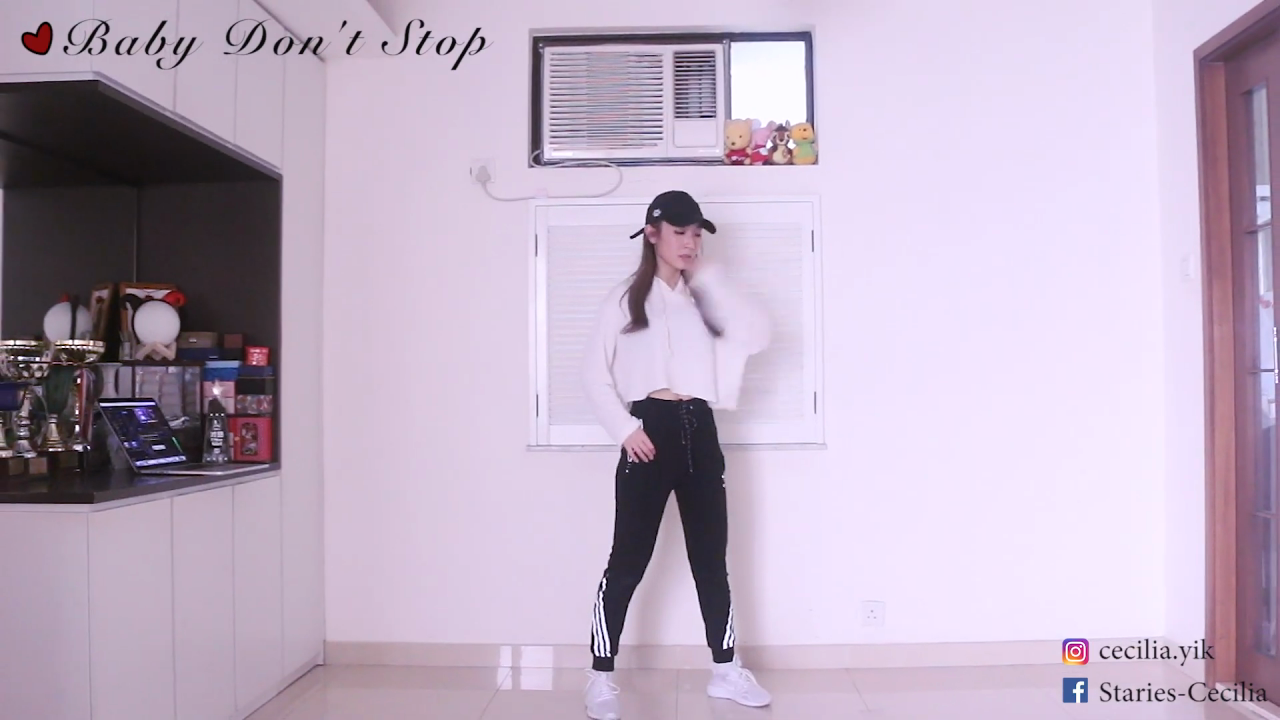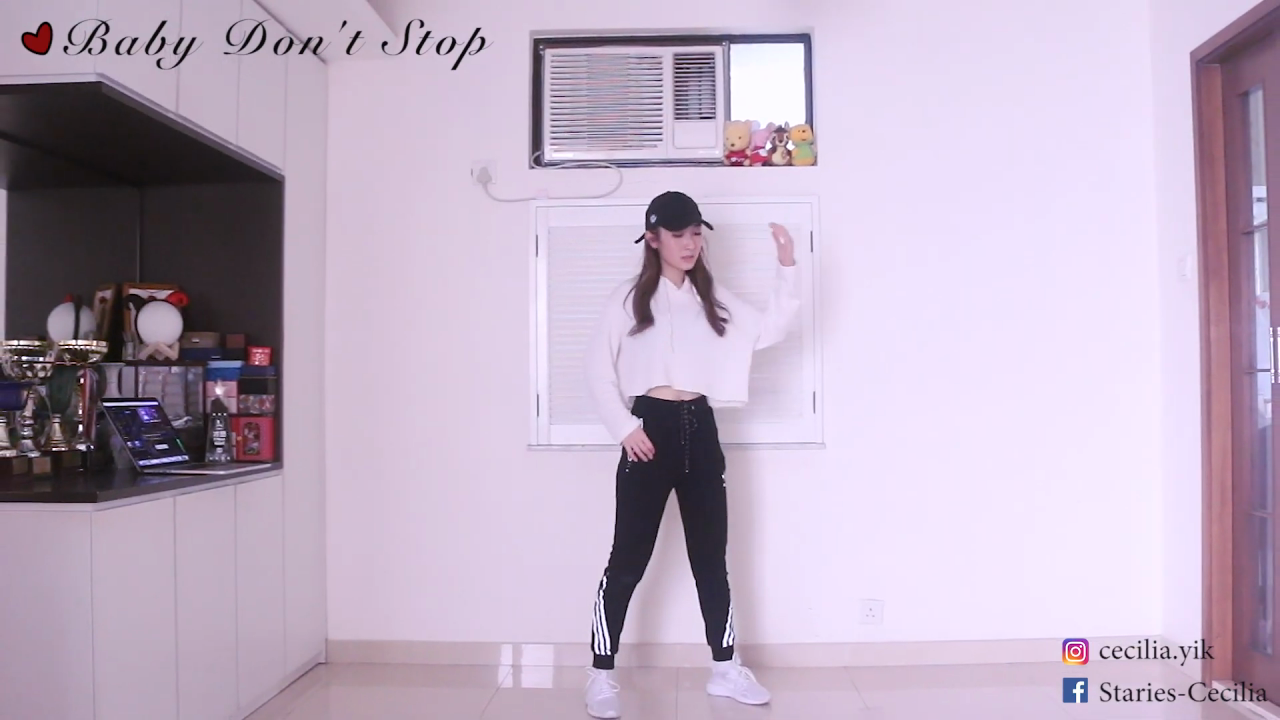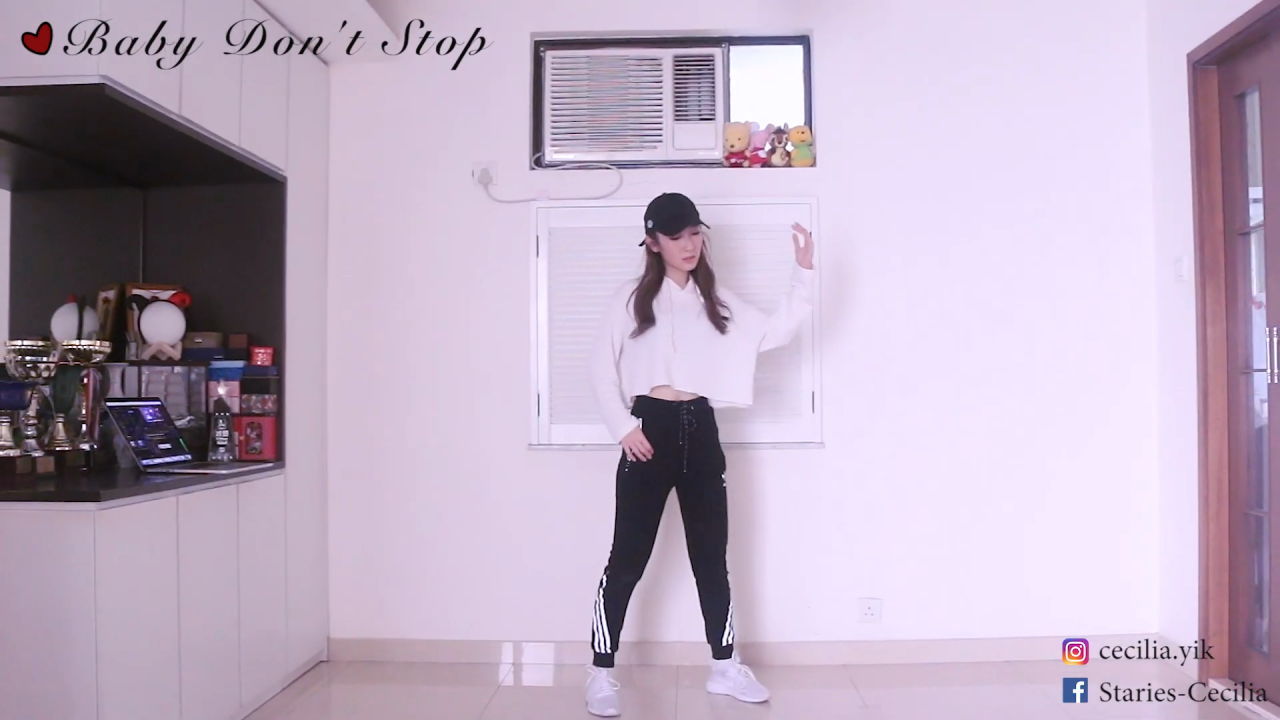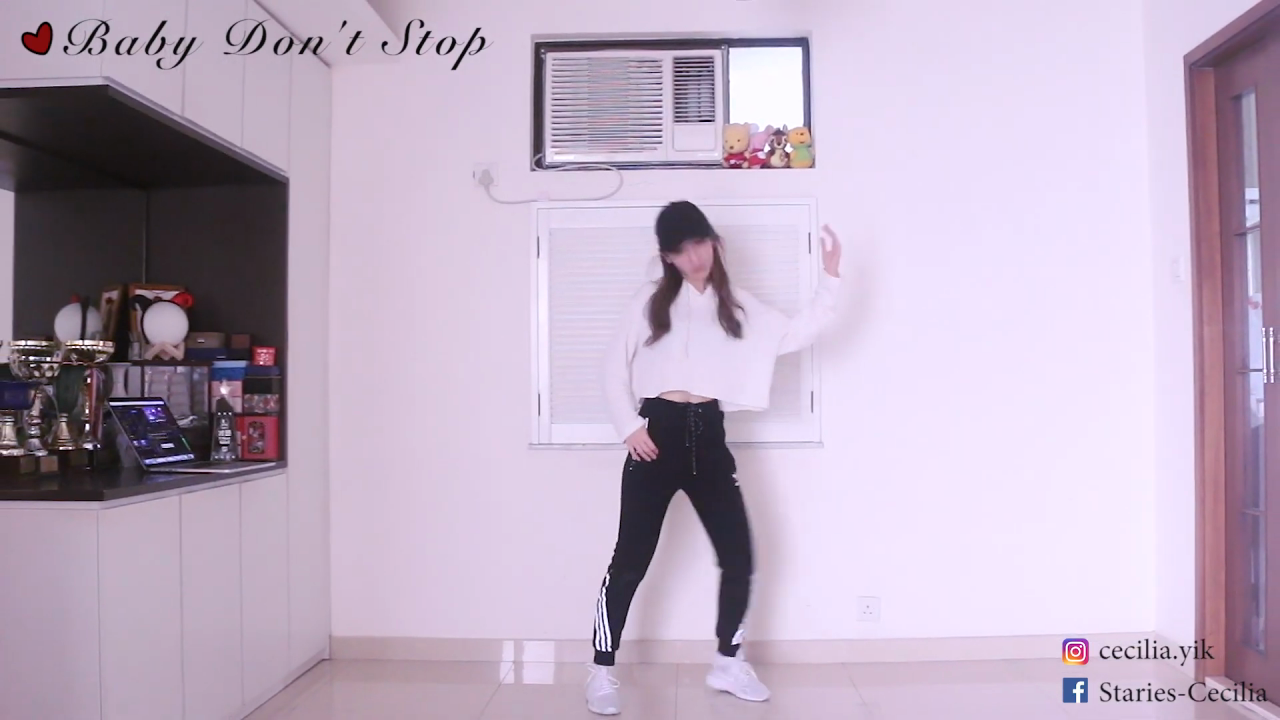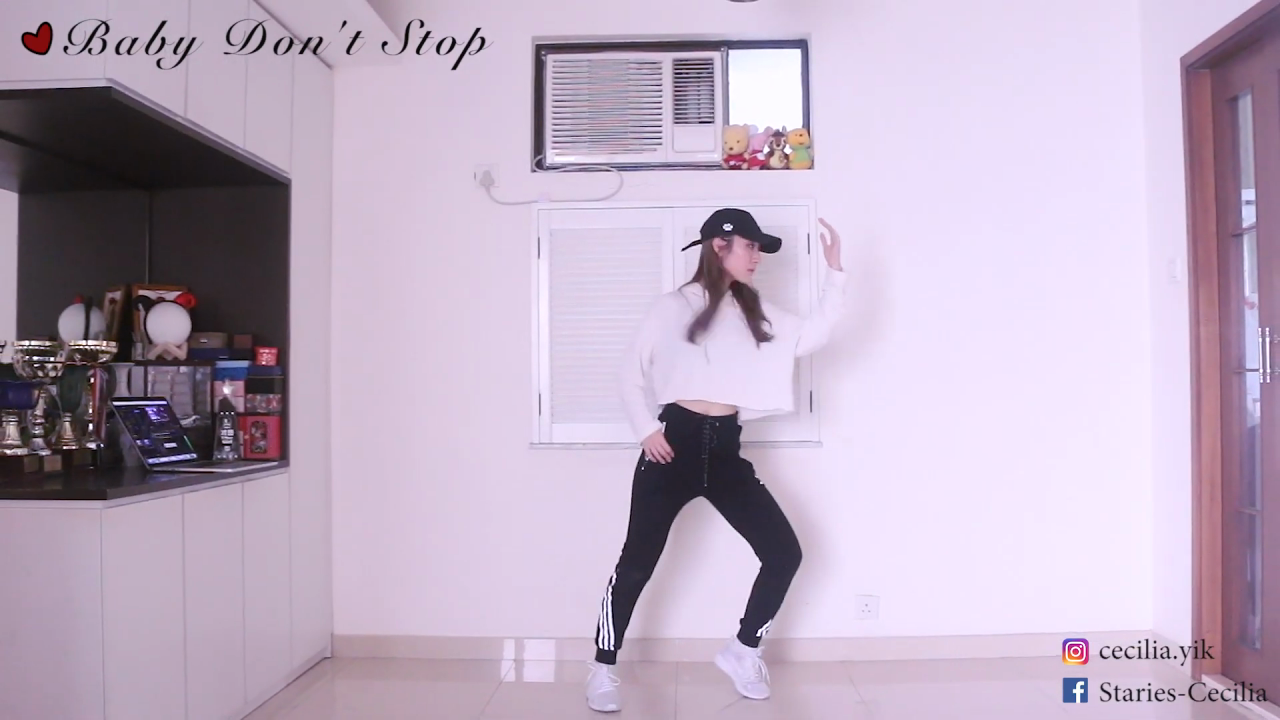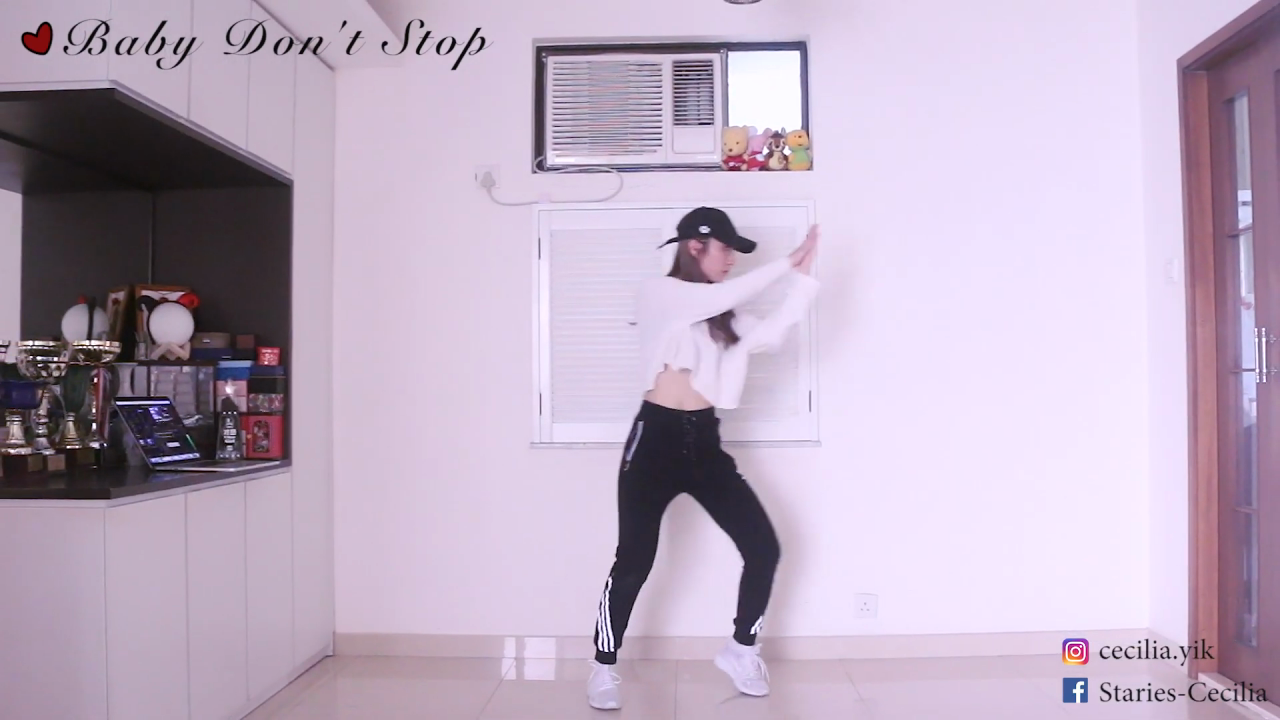
dt=0.4s
person 1, frame 1
left shoulder: (705, 298)
right shoulder: (625, 299)
left elbow: (756, 337)
right elbow: (595, 372)
left wrist: (712, 282)
right wrist: (624, 428)
left hip: (700, 431)
right hip: (650, 430)
left knee: (711, 559)
right knee: (628, 561)
left ankle: (725, 669)
right ankle: (601, 676)
person 1, frame 2
left shoulder: (713, 299)
right shoulder: (629, 298)
left elbow: (770, 329)
right elbow: (597, 369)
left wrist: (787, 269)
right wrist: (624, 426)
left hip: (700, 431)
right hip: (650, 429)
left knee: (712, 558)
right knee: (628, 560)
left ankle: (726, 668)
right ankle: (602, 674)
person 1, frame 3
left shoulder: (718, 301)
right shoulder: (632, 299)
left elbow: (775, 332)
right elbow: (601, 368)
left wrist: (803, 273)
right wrist: (623, 426)
left hip: (701, 432)
right hip: (650, 430)
left knee: (711, 558)
right knee: (627, 560)
left ankle: (725, 666)
right ankle: (601, 672)
person 1, frame 4
left shoulder: (739, 305)
right shoulder: (650, 302)
left elbow: (797, 335)
right elbow: (615, 368)
left wrist: (830, 279)
right wrist: (629, 426)
left hip: (708, 438)
right hip: (658, 433)
left knee: (738, 554)
right knee: (630, 561)
left ankle: (727, 662)
right ankle: (602, 671)
person 1, frame 5
left shoulder: (757, 313)
right shoulder: (674, 306)
left elbow: (812, 336)
right elbow: (633, 371)
left wrist: (834, 272)
right wrist: (646, 427)
left hip: (725, 450)
right hip: (675, 444)
left knee: (784, 552)
right knee: (637, 562)
left ankle: (742, 651)
right ankle: (603, 669)
person 1, frame 6
left shoulder: (723, 310)
right shoulder: (660, 292)
left elbow: (767, 335)
right elbow: (720, 295)
left wrist: (802, 278)
right wrist: (782, 266)
left hip: (704, 439)
right hip: (655, 435)
left knee: (764, 547)
right knee: (634, 560)
left ankle: (742, 650)
right ankle: (604, 668)
